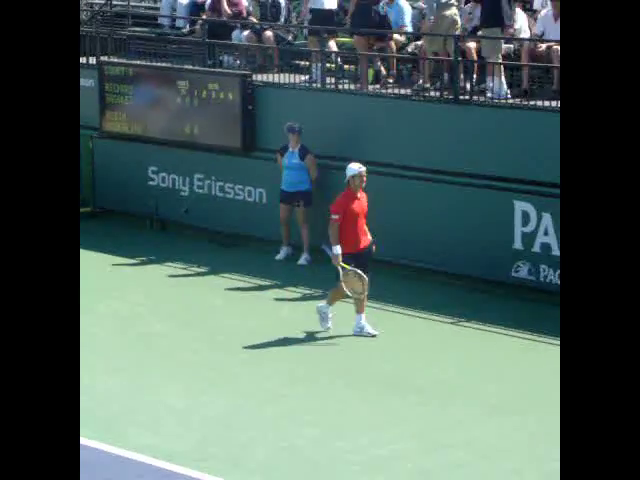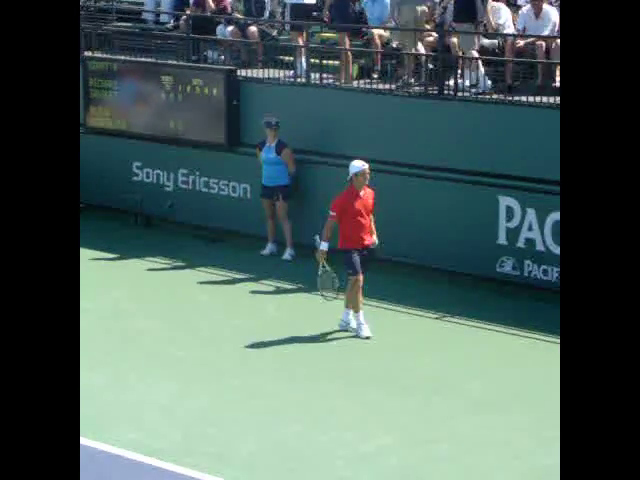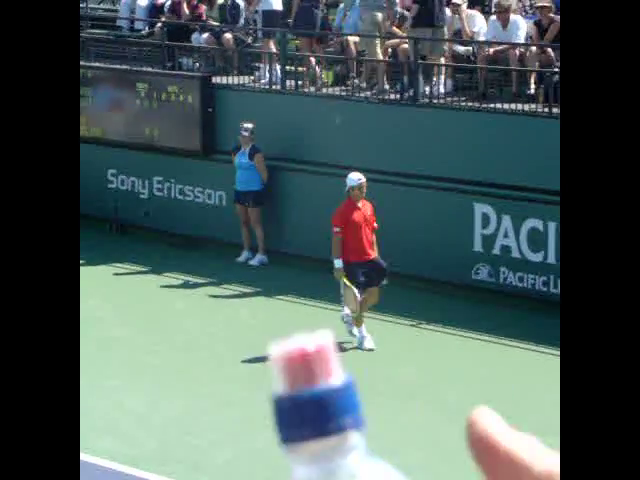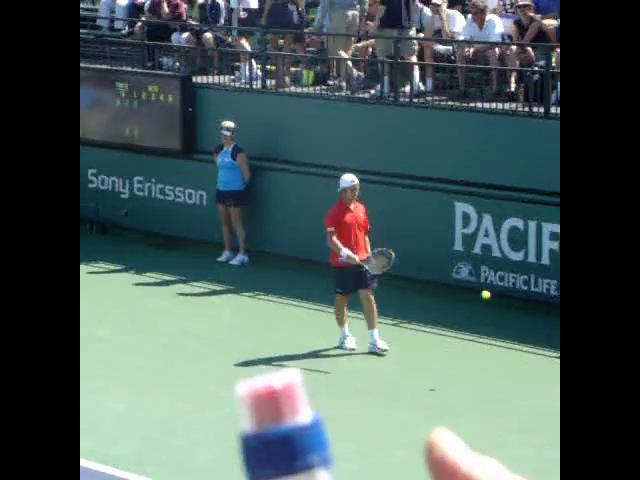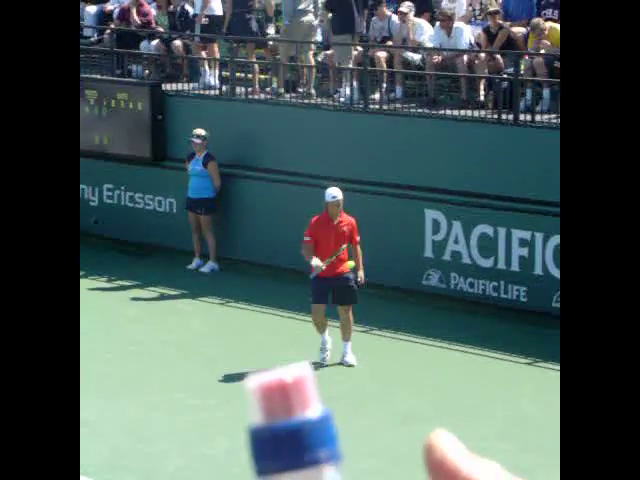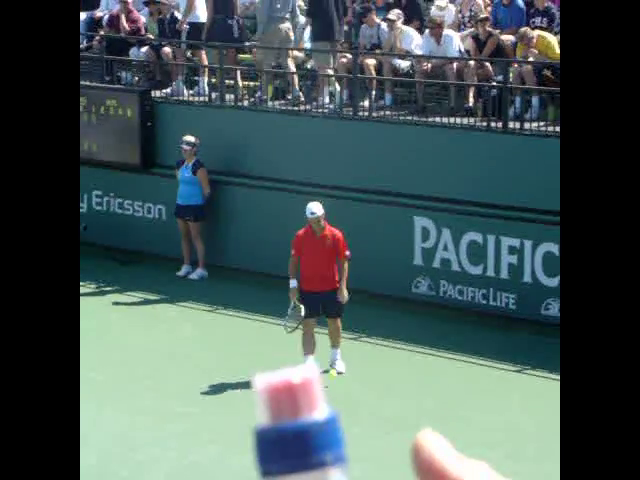
dt=0.3s
person 1, frame 1
left shoulder: (363, 196)
right shoulder: (342, 200)
right elbow: (333, 227)
left wrist: (369, 238)
right wrist: (336, 251)
left hip: (363, 248)
right hip: (347, 251)
right knee: (345, 287)
left ankle: (360, 324)
right ankle: (325, 308)
person 1, frame 2
left shoulder: (370, 193)
right shoulder: (343, 198)
right elbow: (330, 222)
left wrist: (374, 234)
right wrist: (323, 246)
left hip: (366, 246)
right hip: (349, 247)
left knee: (354, 282)
right knee: (357, 282)
left ankle: (346, 318)
right ankle: (360, 323)
person 1, frame 3
left shoulder: (368, 206)
right shoulder: (342, 211)
right elbow: (336, 239)
left wrist: (375, 254)
right wrist: (338, 265)
left hip: (370, 258)
right hip: (352, 260)
left knee: (374, 295)
right knee: (358, 297)
left ankle: (350, 316)
right ankle: (362, 336)
person 1, frame 4
left shoulder: (361, 209)
right shoulder: (335, 212)
right elbow: (331, 239)
left wrist: (369, 253)
right wrist: (346, 253)
left hip: (362, 261)
right hip: (342, 264)
left knee: (368, 297)
right knee: (341, 299)
left ankle: (375, 340)
right ankle: (345, 336)
person 1, frame 5
left shoulder: (350, 222)
right shoulder: (316, 223)
left elbow: (356, 246)
right elbow: (305, 249)
left wrist: (360, 268)
right wrist: (314, 261)
left hip: (343, 273)
right hip: (321, 275)
left knee: (346, 311)
right knee: (317, 312)
left ankle: (347, 351)
right ankle: (324, 339)
person 1, frame 6
left shoulder: (336, 235)
right shoulder: (300, 237)
left elbow: (344, 261)
right elbow: (294, 261)
left wrist: (343, 287)
right wrist: (293, 284)
left hip: (331, 289)
right hip: (307, 289)
left knee: (334, 324)
right knee: (308, 326)
left ankle: (336, 358)
person 2, frame 1
left shoulder: (305, 153)
right shoulder: (282, 151)
left elbow: (314, 174)
left wrist: (304, 183)
left hip: (302, 192)
right hip: (286, 190)
left knee: (302, 223)
right knee: (283, 221)
left ankle: (305, 254)
right ankle: (285, 248)
person 2, frame 2
left shoulder: (282, 148)
right shoulder: (260, 147)
left elbow: (292, 168)
left wrist: (284, 179)
left hip: (281, 186)
right hip: (266, 185)
left knee: (283, 217)
right knee: (269, 216)
left ankle: (289, 249)
right ankle: (271, 244)
person 2, frame 3
left shoulder: (255, 153)
right shoulder: (236, 151)
left elbow: (264, 174)
left wrist: (258, 187)
left hip: (253, 192)
right hip: (239, 190)
left knee: (255, 223)
right knee: (244, 222)
left ankle: (261, 255)
right ankle: (246, 252)
person 2, frame 4
left shoulder: (238, 152)
right shoulder: (218, 150)
left elbow: (246, 175)
left wrist: (240, 187)
left hip: (235, 192)
right hip: (221, 190)
left knee: (237, 223)
right knee: (225, 222)
left ankle: (242, 255)
right ankle: (227, 251)
person 2, frame 5
left shoulder: (209, 160)
right shoulder: (190, 158)
left elbow: (217, 183)
left wrist: (210, 194)
left hip: (205, 200)
right hip: (191, 197)
left knee: (207, 231)
right knee: (195, 230)
left ankle: (212, 262)
right ankle: (197, 259)
person 2, frame 6
left shoulder: (198, 167)
right shoulder: (180, 165)
left elbow: (206, 190)
left wrist: (198, 201)
left hip: (194, 207)
right hip: (180, 204)
left knee: (196, 237)
right knee: (184, 237)
left ankle: (201, 269)
right ankle: (186, 266)
